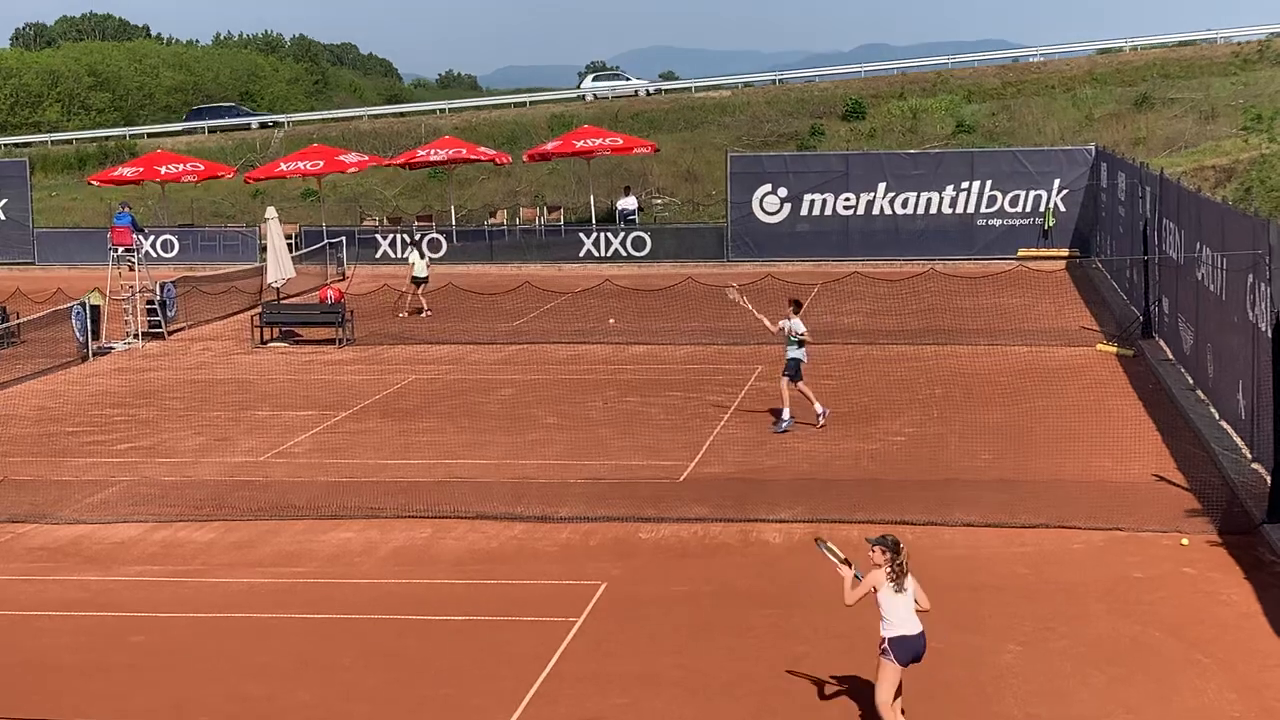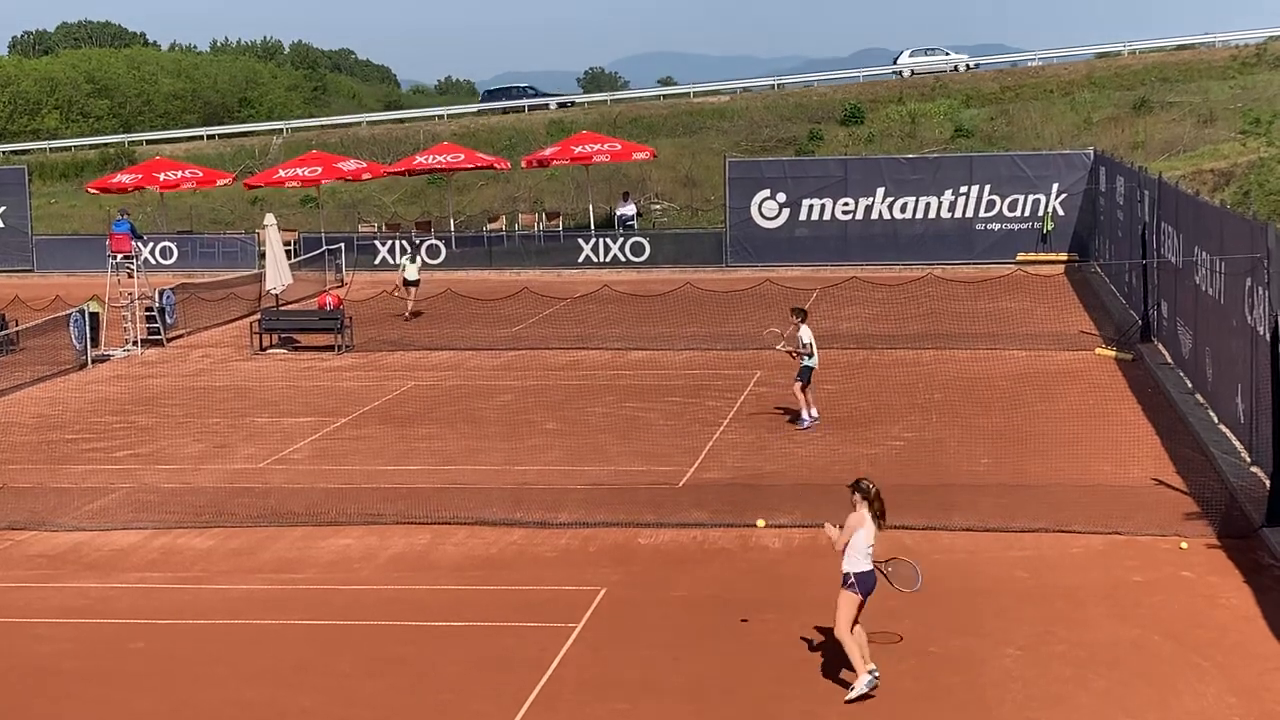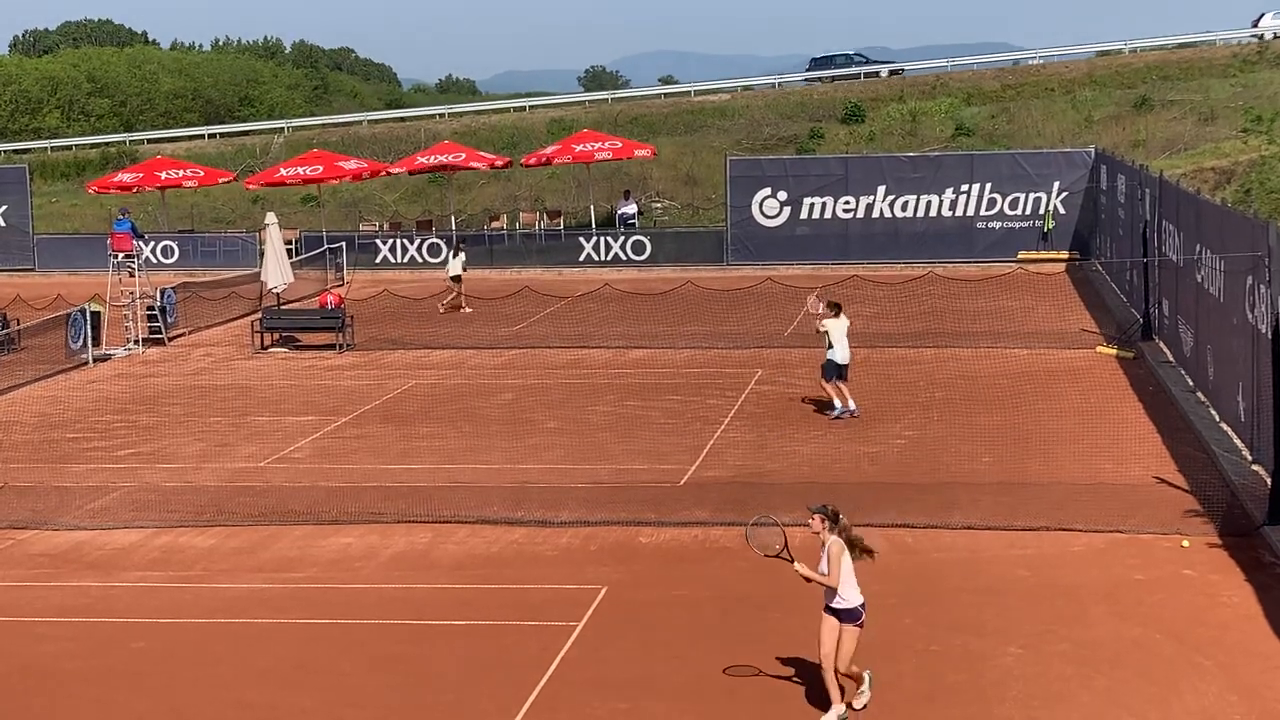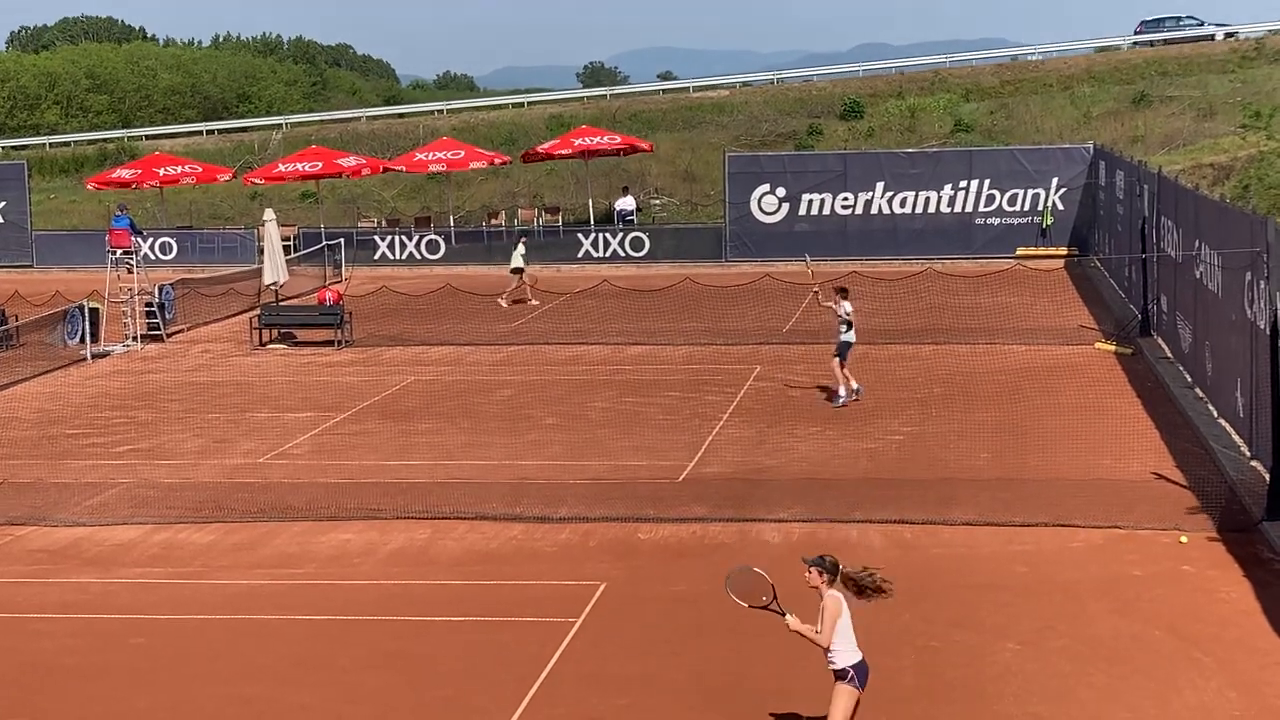
dt=1s
person 1, frame 1
left shoulder: (876, 576)
right shoulder: (907, 575)
left elbow: (849, 601)
right elbow: (925, 606)
left wrist: (848, 578)
left hip: (897, 643)
right hip: (918, 641)
left knee: (883, 703)
right knee: (891, 676)
person 1, frame 2
left shoulder: (856, 517)
right shoulder: (869, 517)
left elbow: (839, 547)
left wrist: (831, 533)
left hip: (857, 578)
right hip: (865, 576)
left knee: (841, 631)
right knee: (852, 623)
left ankle: (864, 677)
right ankle: (869, 667)
person 1, frame 3
left shoulder: (835, 545)
right shoulder: (826, 544)
left elbow: (833, 582)
left wrist: (808, 573)
right wrist: (809, 573)
left hip: (852, 609)
right hip: (832, 609)
left knee: (842, 667)
right knee: (826, 660)
left ankle: (863, 680)
person 1, frame 4
left shoulder: (830, 601)
right shoulder: (835, 597)
left elbow: (824, 642)
left wrist: (799, 628)
right wrist: (808, 629)
left hip: (850, 672)
right hip: (849, 670)
